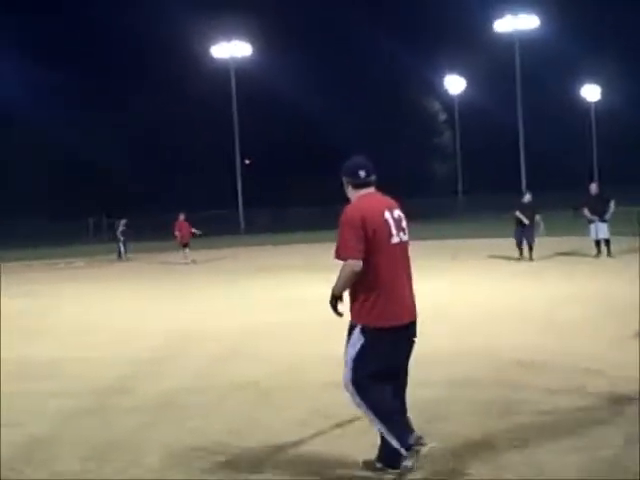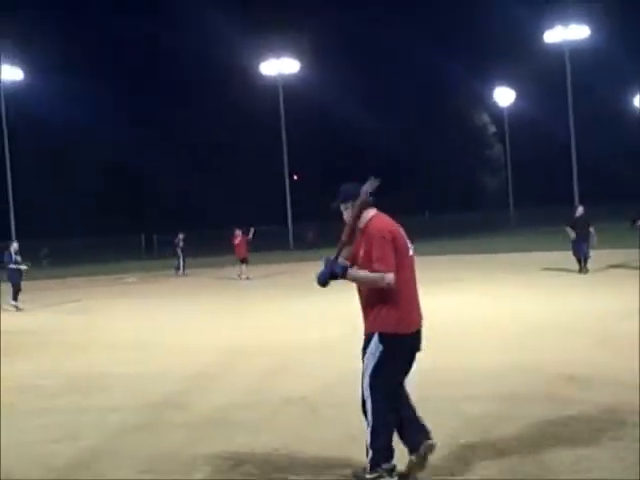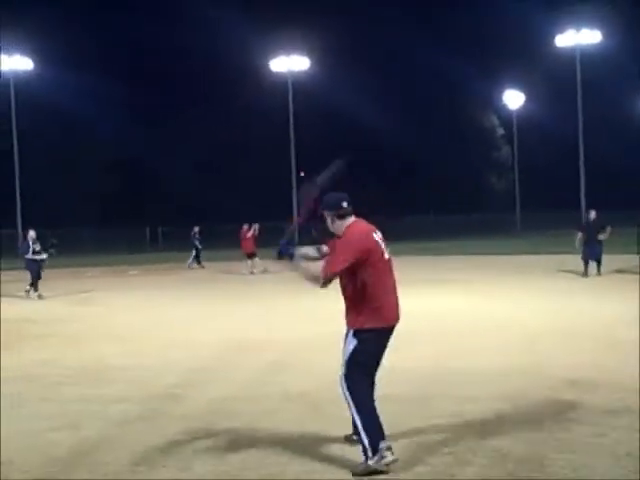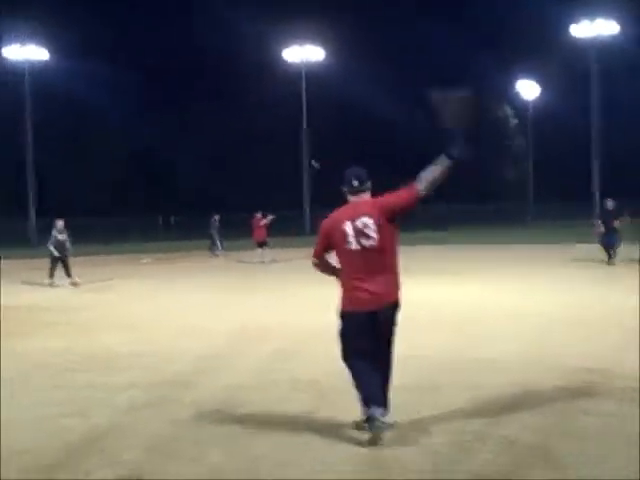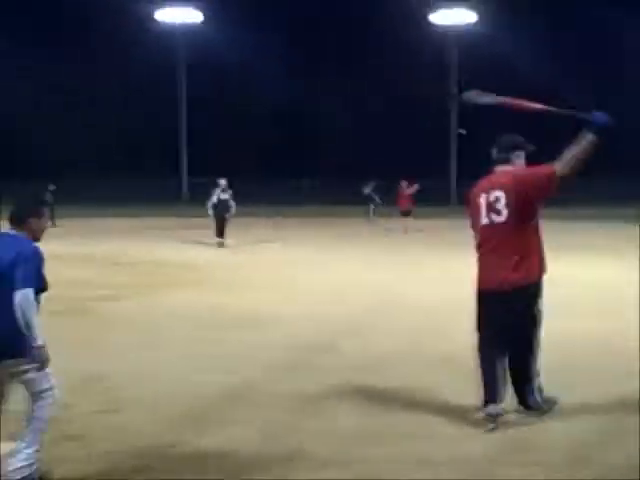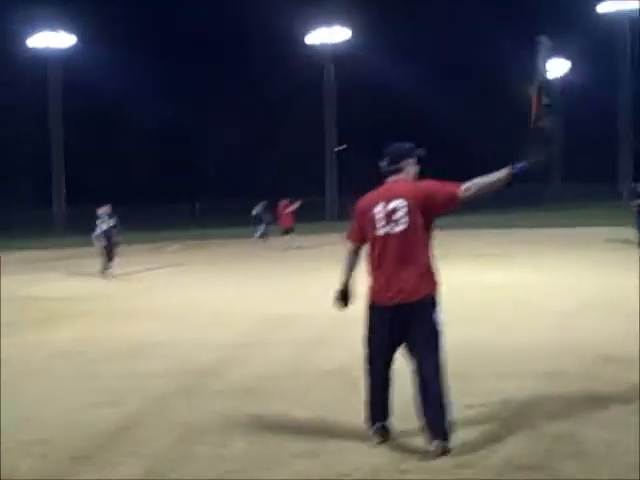
dt=0.5s
person 1, frame 1
left shoulder: (354, 212)
right shoulder: (392, 206)
left elbow: (354, 266)
left wrist: (336, 293)
left hip: (374, 315)
right hip: (405, 312)
left knee: (360, 381)
right knee: (392, 383)
left ankle: (407, 441)
right ankle: (392, 455)
person 1, frame 2
left shoulder: (377, 230)
right shoulder: (372, 229)
left elbow: (386, 279)
right elbow: (352, 264)
left wrist: (346, 273)
right wrist: (334, 268)
left hip: (388, 325)
right hip: (407, 323)
left knee: (376, 393)
right knee: (392, 389)
right ankle: (419, 440)
person 1, frame 3
left shoulder: (351, 238)
right shoulder: (365, 230)
left elbow: (323, 276)
right elbow: (333, 253)
left wrist: (295, 259)
right wrist: (303, 252)
left hip: (367, 320)
right hip: (386, 317)
left knee: (354, 380)
right knee: (364, 375)
left ankle: (378, 449)
right ankle: (363, 431)
person 1, frame 4
left shoulder: (332, 221)
right shoulder: (383, 206)
left elbow: (318, 261)
right elbow: (421, 187)
right wrist: (447, 158)
left hip: (355, 304)
right hip: (386, 299)
left knee: (357, 357)
right knee: (380, 357)
left ankle: (376, 411)
right ankle: (377, 413)
person 1, frame 5
left shoulder: (478, 190)
right shoulder: (521, 181)
right elbow: (562, 168)
right wrist: (592, 132)
left hip: (487, 282)
right hip: (520, 282)
left knee: (490, 344)
right knee: (521, 344)
left ankle: (492, 406)
right ankle: (529, 400)
person 1, frame 6
left shoulder: (366, 203)
right shoulder: (421, 192)
left elbow: (354, 249)
right elbow: (467, 190)
left wrist: (345, 284)
right wrist: (510, 171)
left hip: (382, 298)
right hip: (418, 295)
left knee: (378, 363)
right knee: (428, 364)
left ankle: (379, 425)
right ankle: (438, 434)
